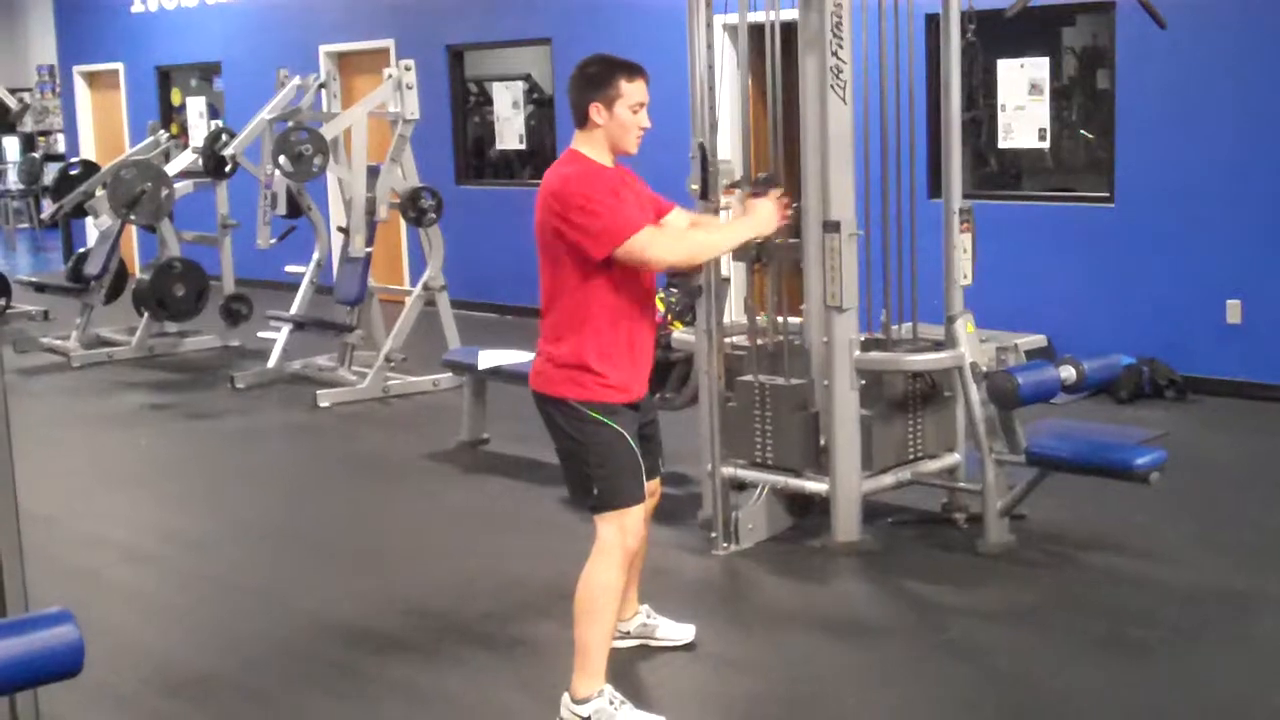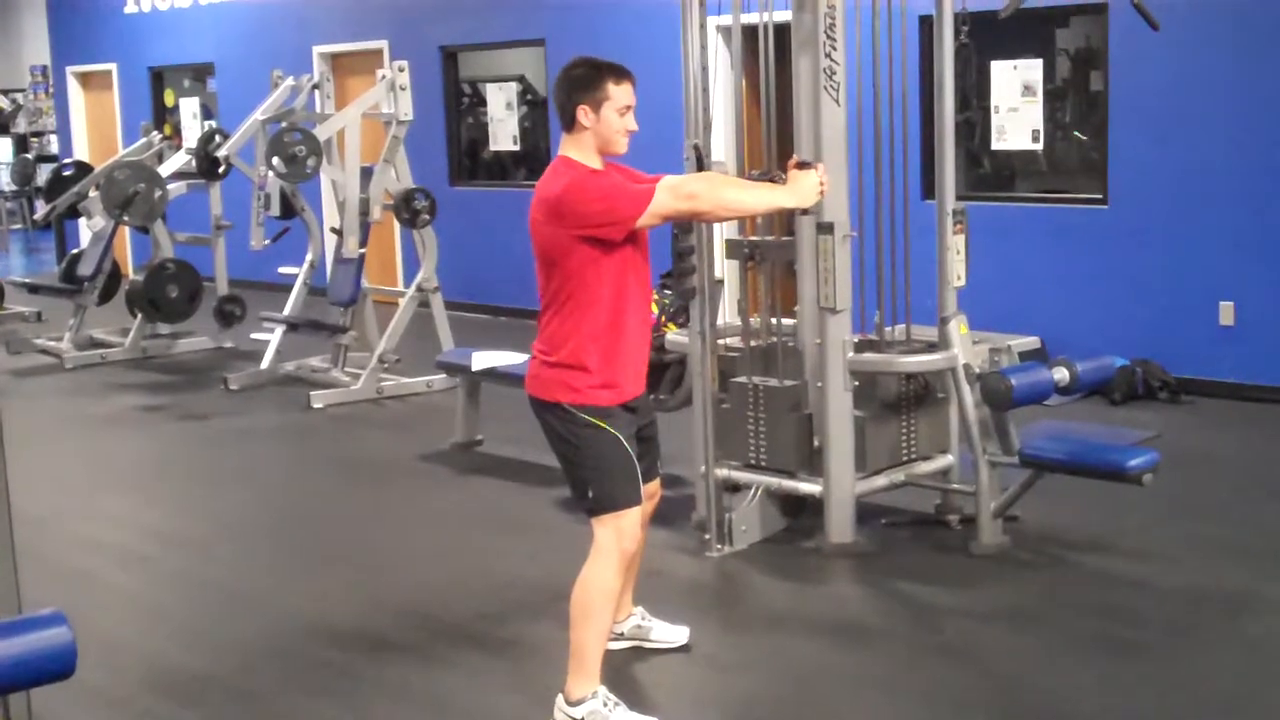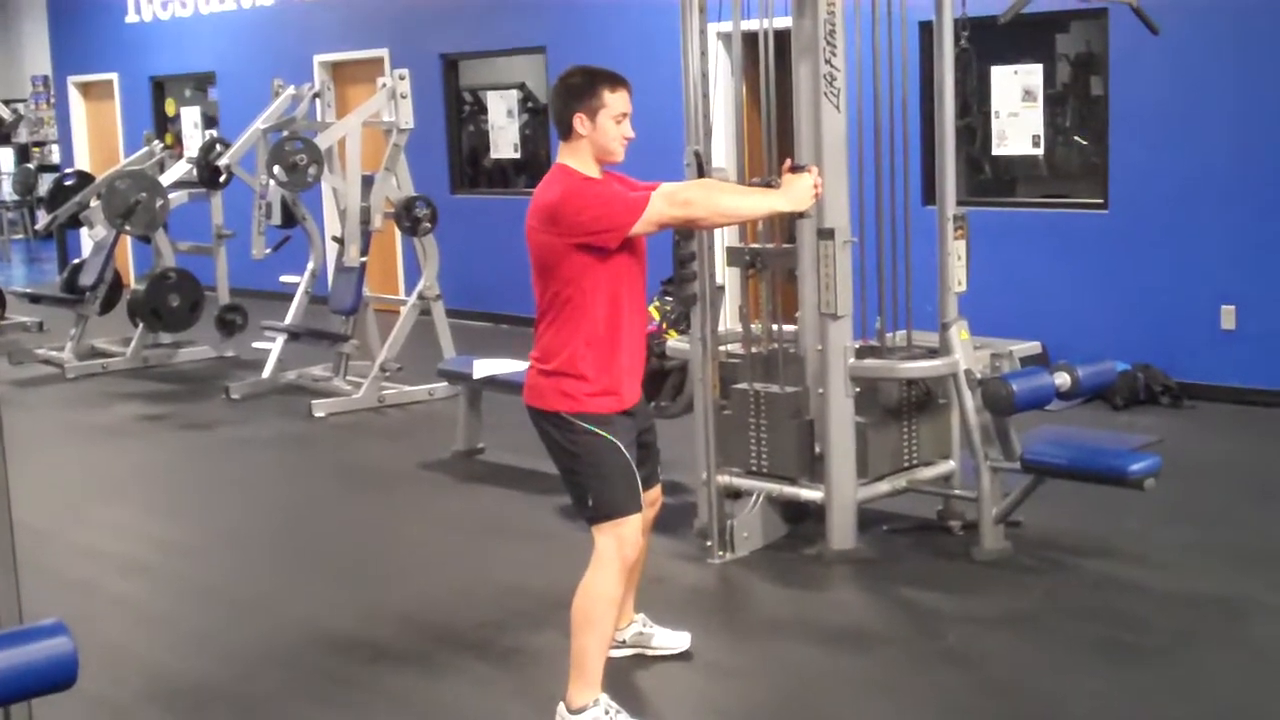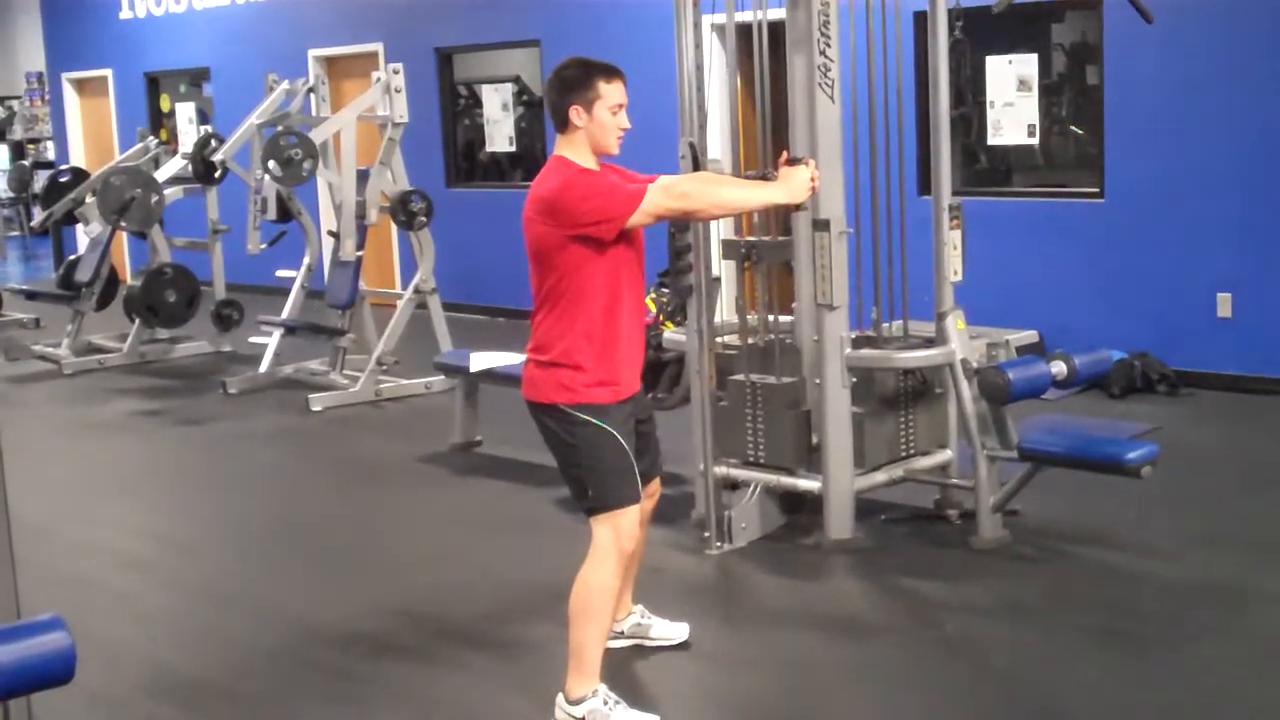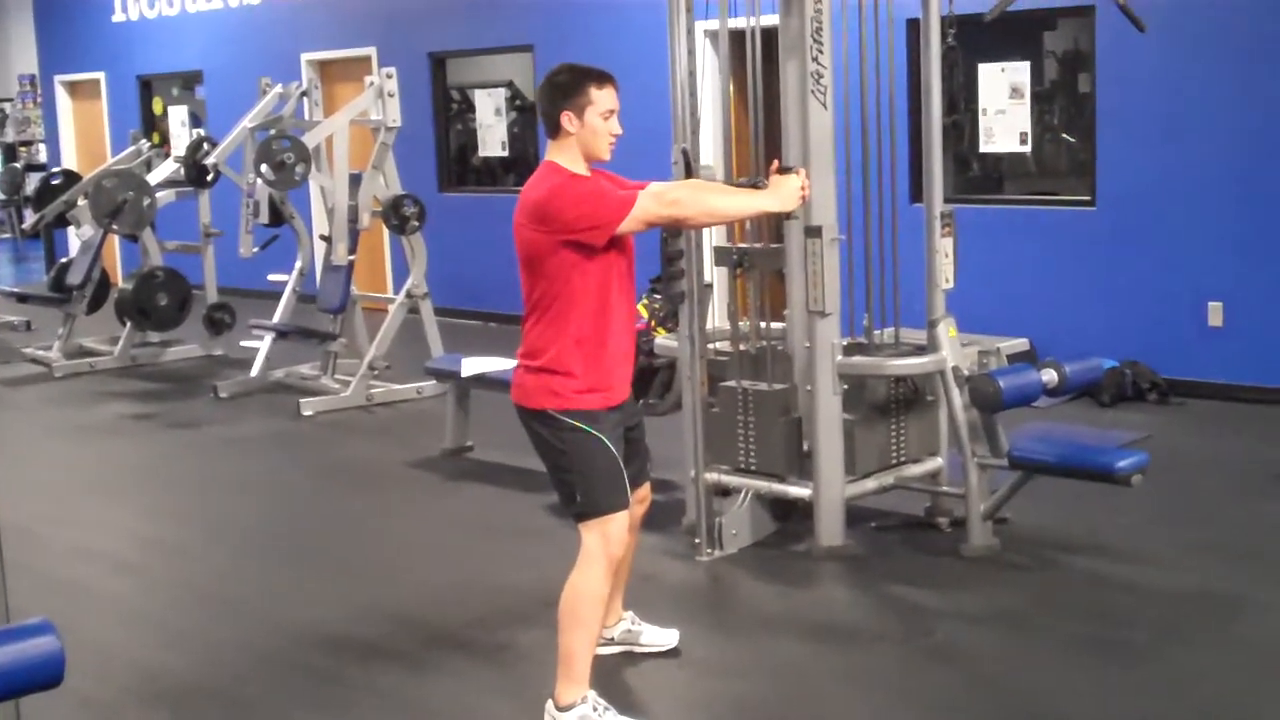
dt=1s
person 1, frame 1
left shoulder: (617, 179)
right shoulder: (573, 185)
left elbow: (681, 226)
right elbow: (664, 251)
left wrist: (744, 217)
right wrist: (747, 226)
left hip: (619, 379)
right hip: (583, 386)
left knee: (644, 496)
right knee: (620, 530)
left ankle: (625, 617)
person 1, frame 2
left shoulder: (609, 178)
right shoulder: (572, 190)
left elbow: (692, 187)
right elbow: (690, 202)
left wrist: (780, 187)
right wrist: (789, 197)
left hip: (617, 381)
right hip: (580, 390)
left knee: (644, 495)
right knee: (618, 531)
left ankle: (621, 619)
person 1, frame 3
left shoulder: (606, 187)
right shoulder: (569, 198)
left elbow: (687, 194)
right elbow: (684, 209)
left wrist: (776, 192)
right wrist: (784, 201)
left hip: (614, 389)
right hip: (578, 397)
left knee: (646, 502)
right knee: (620, 538)
left ankle: (622, 626)
person 1, frame 4
left shoulder: (601, 178)
right shoulder: (566, 188)
left elbow: (683, 185)
right elbow: (681, 202)
left wrist: (773, 184)
right wrist: (781, 193)
left hip: (614, 380)
right hip: (576, 389)
left knee: (645, 493)
right knee: (617, 529)
left ankle: (621, 617)
person 1, frame 5
left shoulder: (594, 184)
right shoulder: (556, 195)
left elbow: (675, 192)
right elbow: (672, 209)
left wrist: (764, 192)
right wrist: (772, 201)
left hip: (603, 386)
right hip: (566, 395)
left knee: (635, 500)
right knee: (606, 535)
left ankle: (612, 623)
